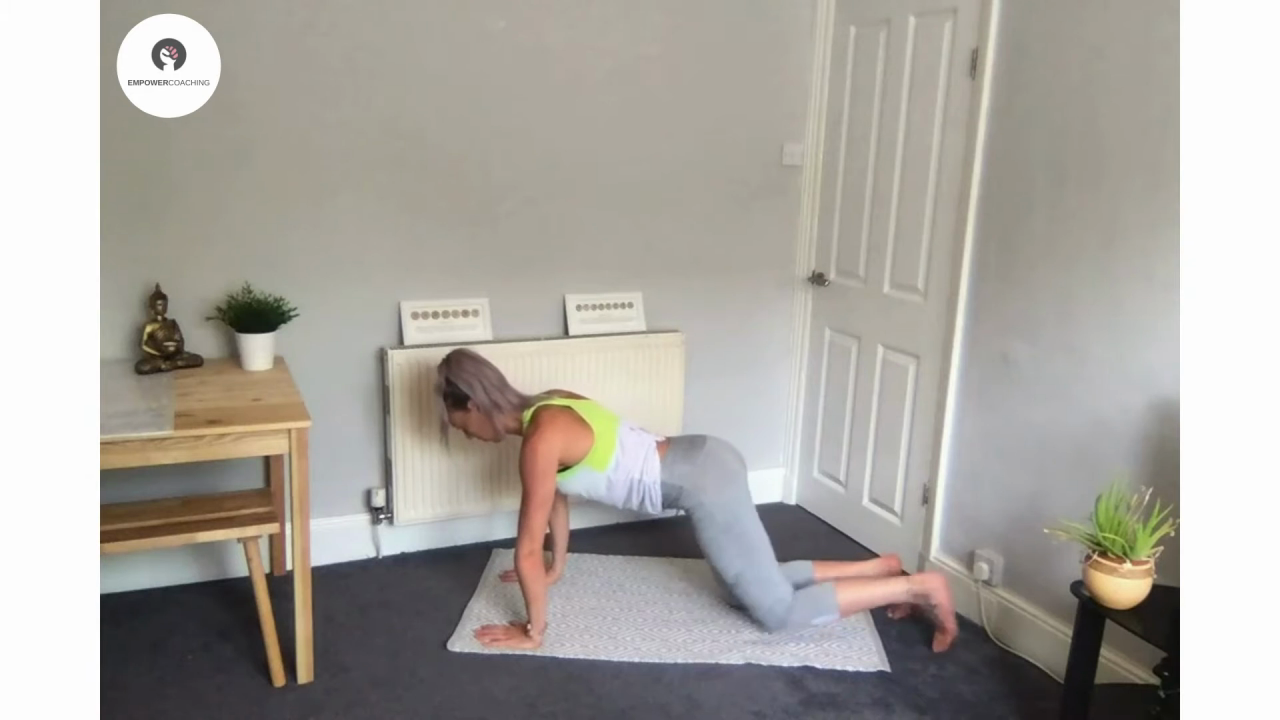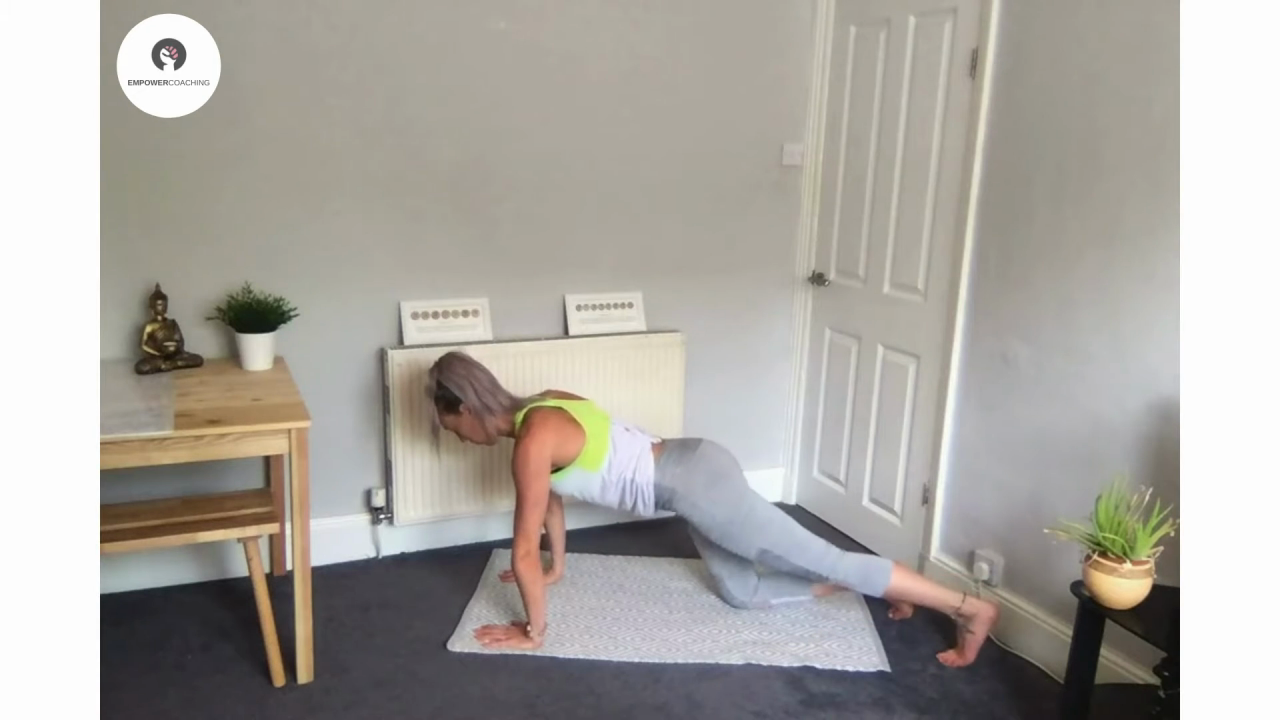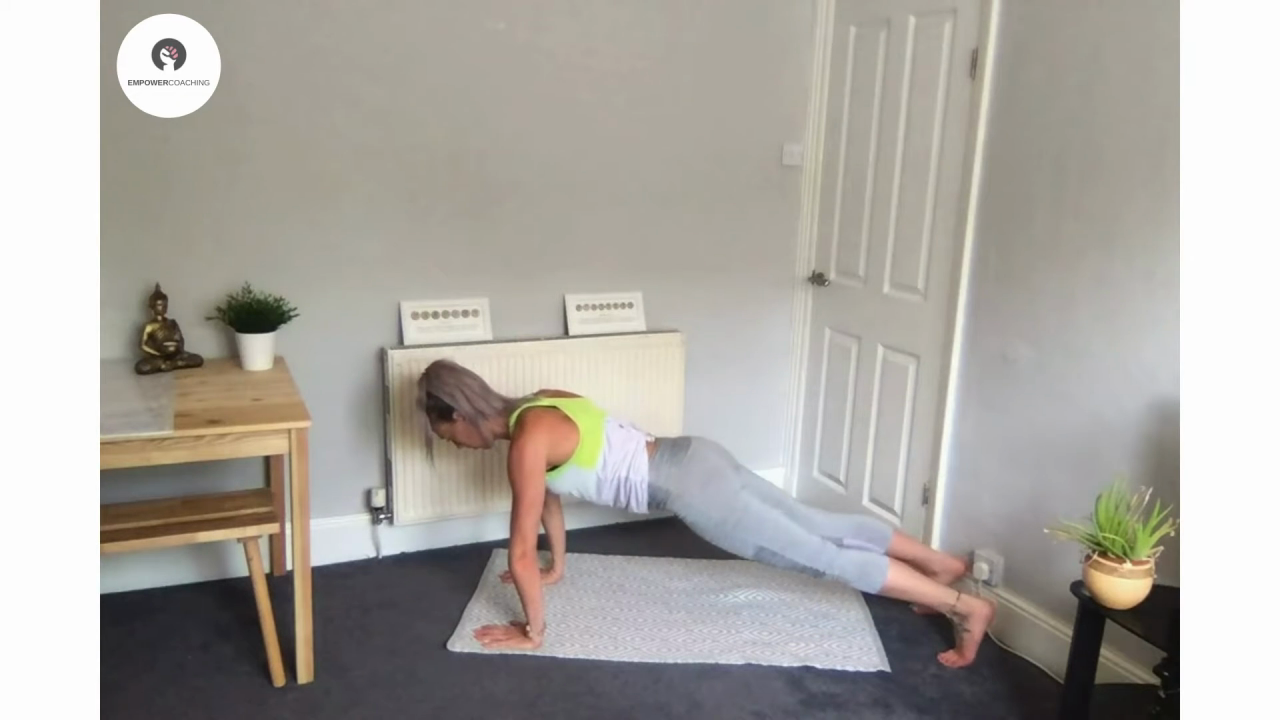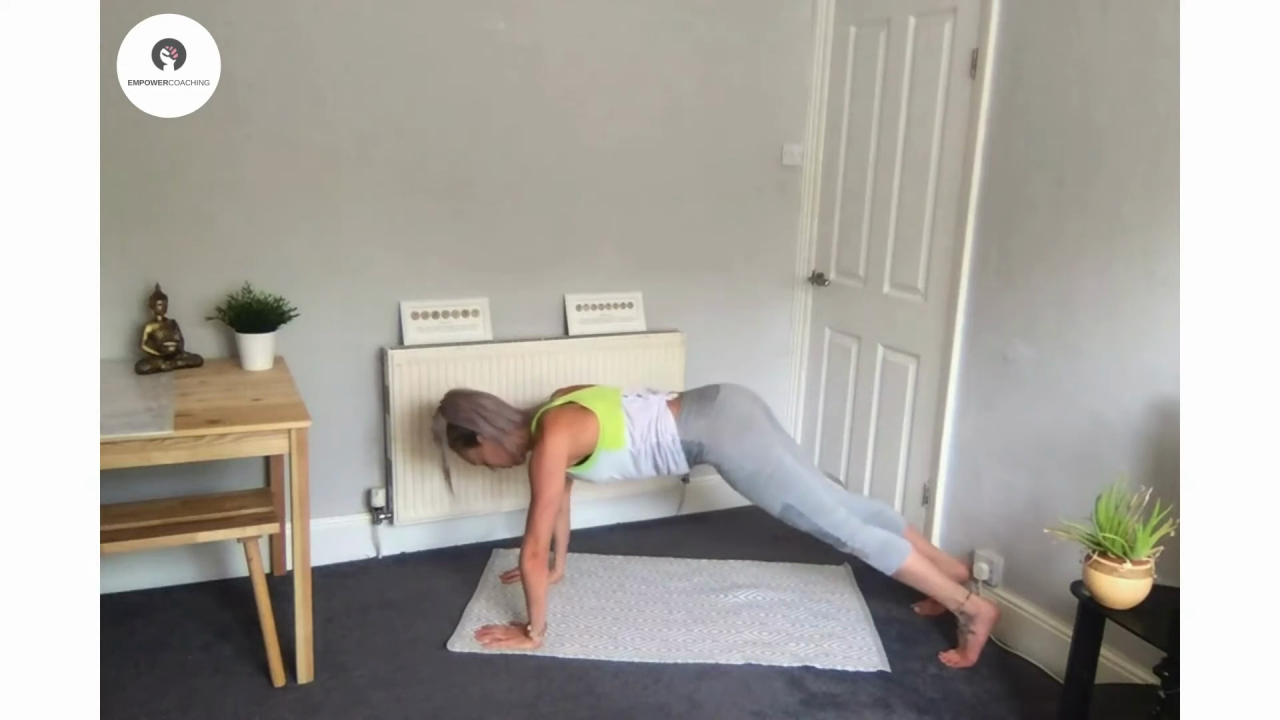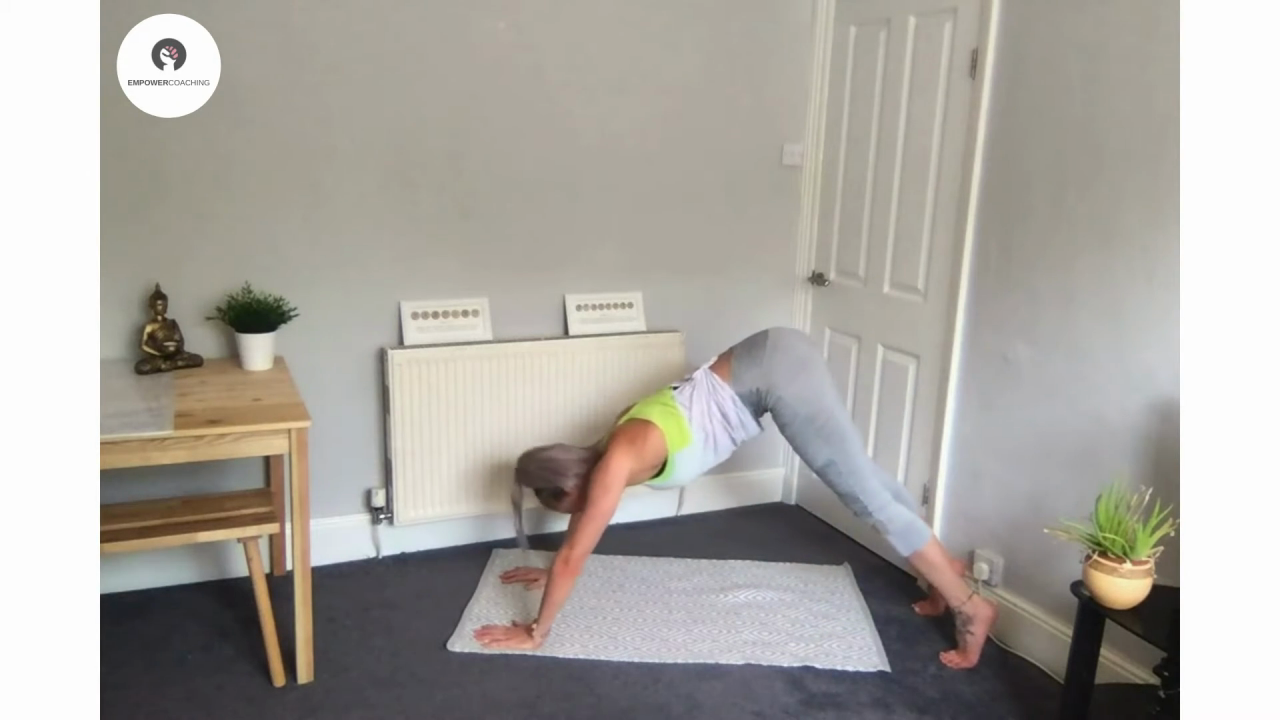
dt=1s
person 1, frame 1
left shoulder: (539, 440)
right shoulder: (549, 406)
left elbow: (527, 548)
right elbow: (558, 492)
left wrist: (533, 630)
right wrist: (556, 568)
left hip: (705, 480)
right hip: (703, 462)
left knee: (780, 613)
right knee: (747, 589)
left ankle: (924, 587)
right ankle: (874, 569)
person 1, frame 2
left shoulder: (531, 441)
right shoulder: (542, 407)
left elbow: (523, 550)
right elbow: (553, 493)
left wrist: (533, 631)
right wrist: (556, 569)
left hip: (697, 485)
right hip: (696, 466)
left knee: (821, 560)
right knee: (741, 592)
left ankle: (970, 609)
right ankle: (872, 581)
person 1, frame 3
left shoulder: (526, 441)
right shoulder: (540, 404)
left elbow: (521, 552)
right elbow: (552, 492)
left wrist: (533, 631)
right wrist: (557, 567)
left hip: (691, 488)
right hip: (695, 460)
left knee: (822, 558)
right knee: (820, 525)
left ankle: (966, 607)
right ankle: (943, 564)
person 1, frame 4
left shoulder: (550, 440)
right shoulder: (554, 414)
left elbow: (533, 547)
right elbow: (561, 496)
left wrist: (533, 631)
right wrist: (557, 568)
left hip: (723, 430)
right hip: (724, 409)
left knee: (844, 528)
right knee: (840, 503)
left ankle: (972, 607)
right ankle: (950, 569)
person 1, frame 5
left shoulder: (617, 464)
right shoulder: (608, 454)
left elbow: (572, 559)
right elbow: (578, 534)
left wrist: (535, 633)
right wrist: (553, 570)
left hip: (778, 372)
right hip: (772, 358)
left knee: (869, 498)
right knee: (867, 482)
left ankle: (970, 608)
right ankle: (948, 571)
